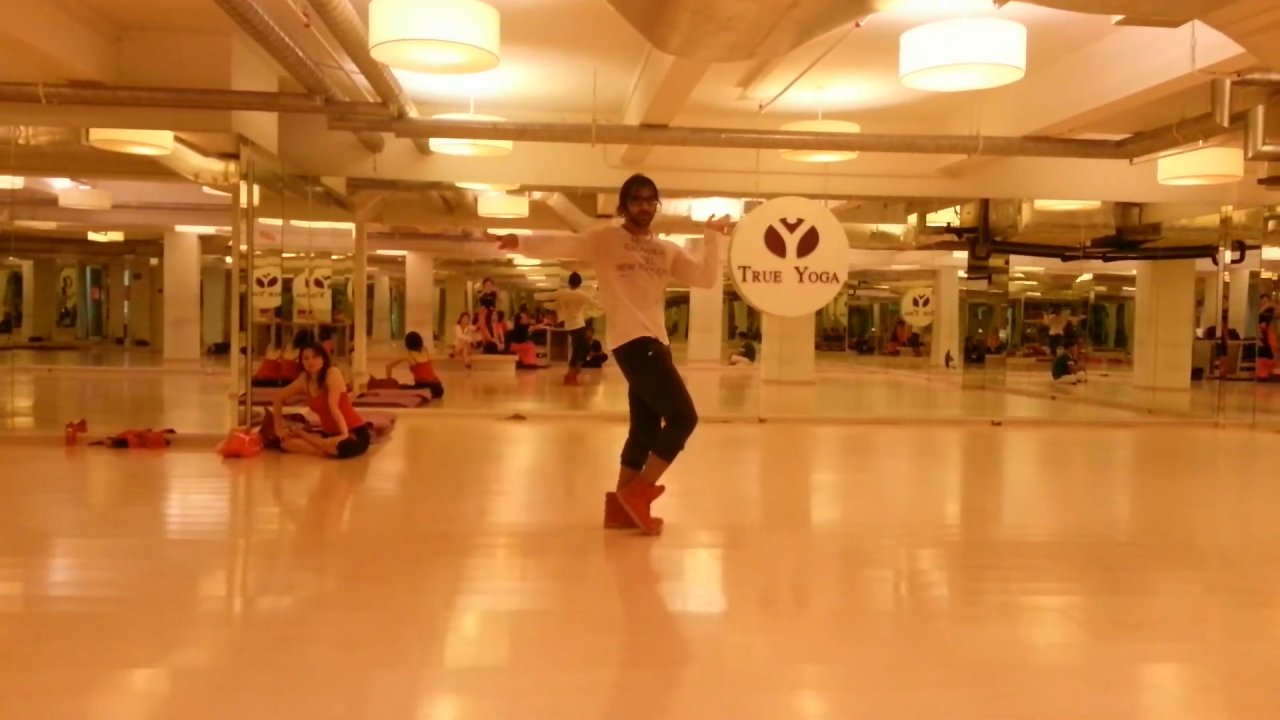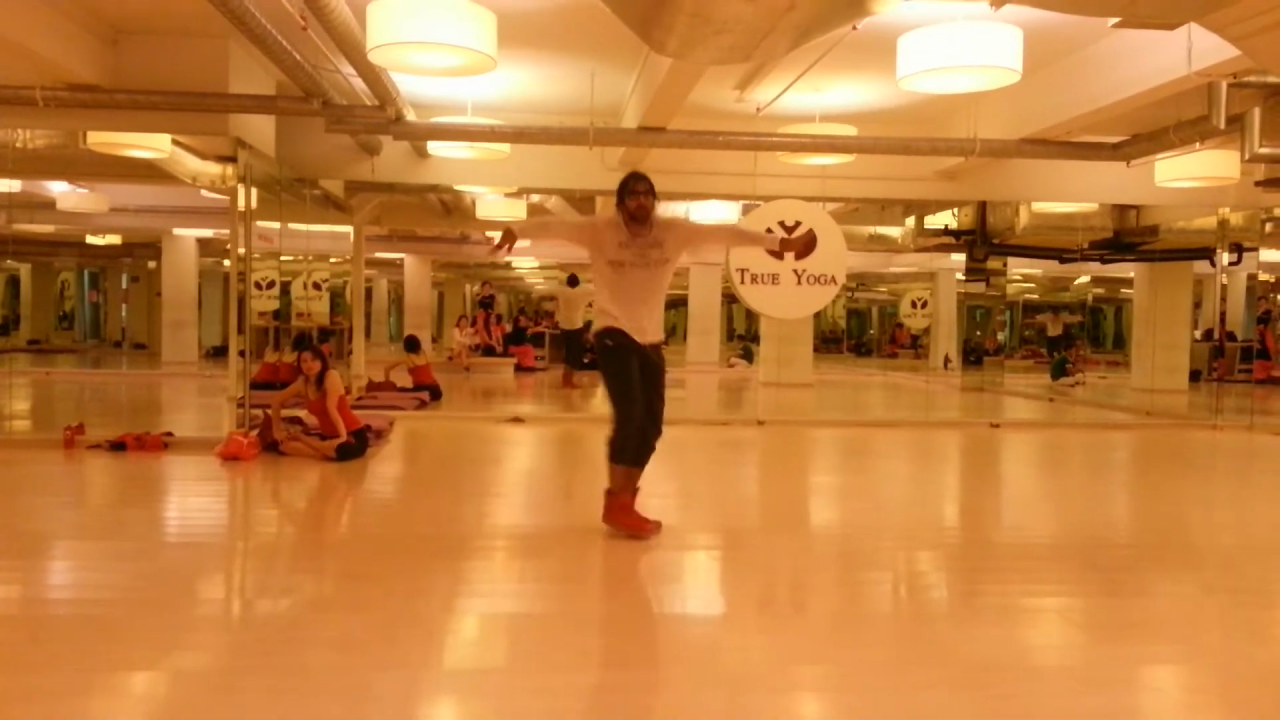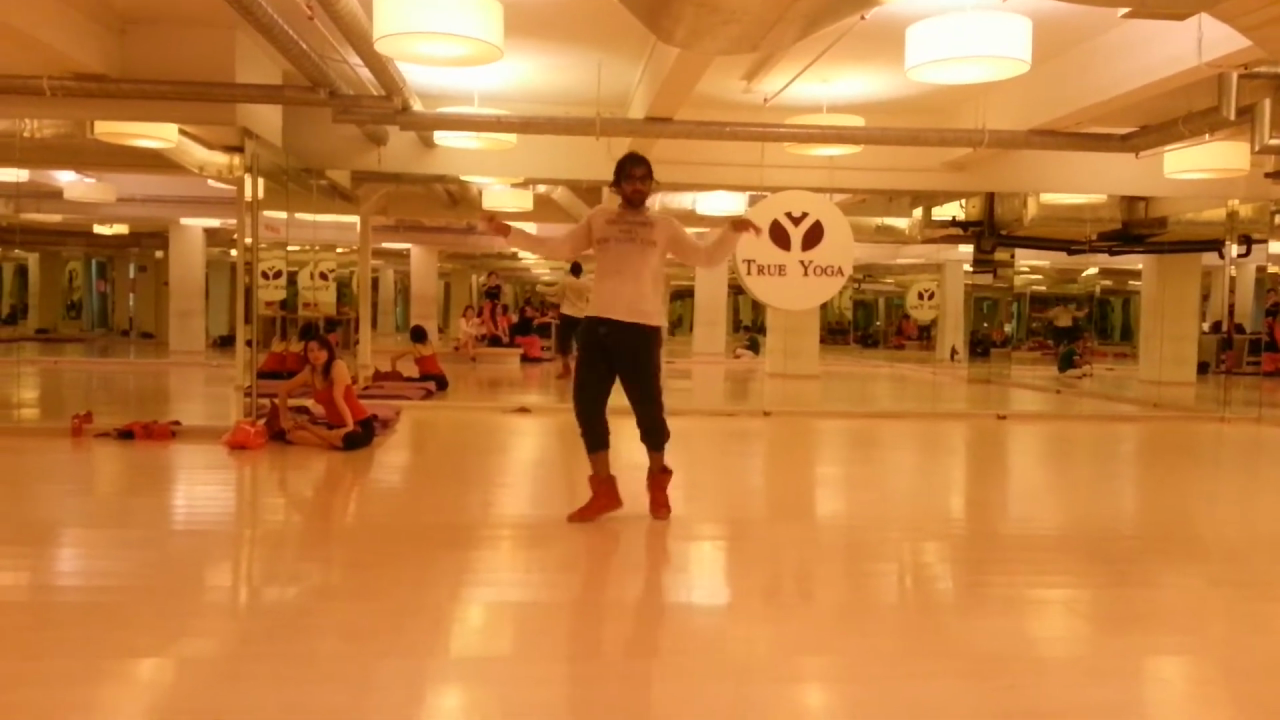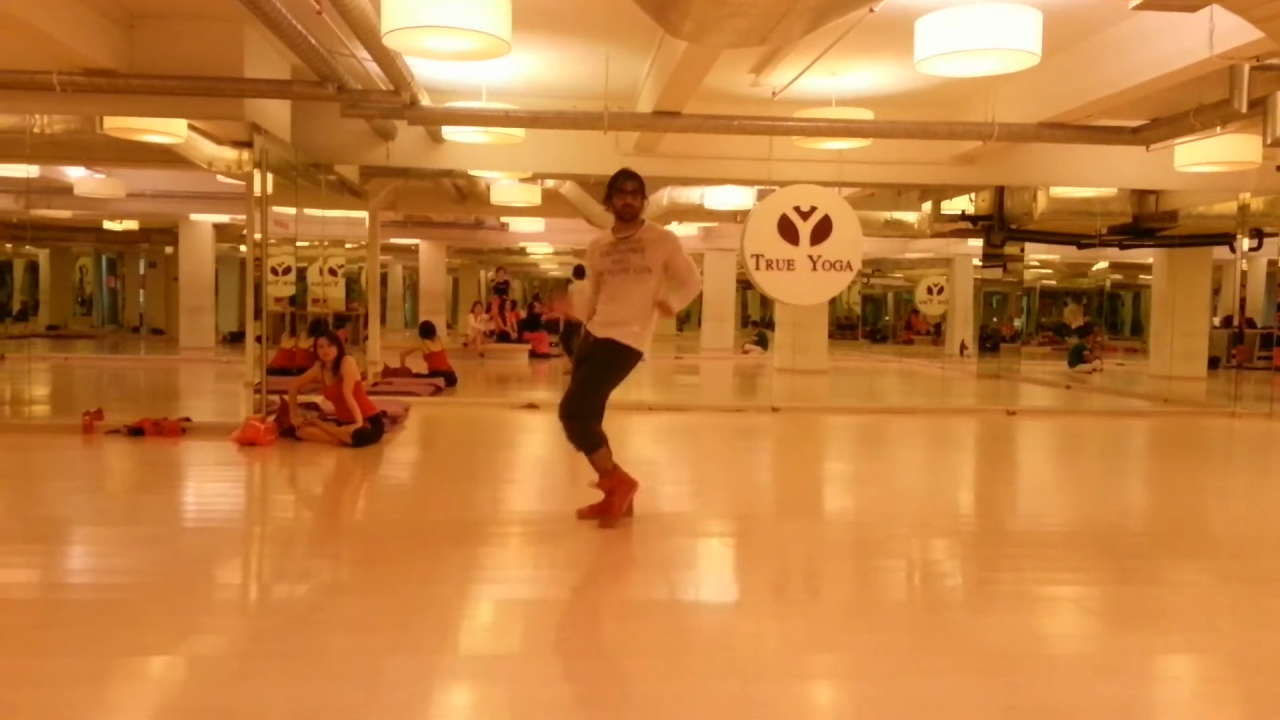
dt=0.3s
person 1, frame 1
left shoulder: (666, 250)
right shoulder: (605, 238)
left elbow: (706, 278)
right elbow: (557, 246)
left wrist: (713, 237)
right wrist: (518, 244)
left hip: (655, 344)
right hip: (632, 343)
left knee: (646, 429)
right knee: (682, 417)
left ankle: (620, 504)
right ankle: (638, 493)
person 1, frame 2
left shoulder: (673, 231)
right shoulder: (601, 228)
left elbow: (723, 233)
right elbow: (553, 226)
left wrist: (770, 241)
right wrist: (517, 231)
left hip: (651, 341)
right hip: (613, 336)
left knee: (649, 427)
right knee: (629, 417)
left ankle: (620, 503)
right ankle: (618, 504)
person 1, frame 3
left shoulder: (664, 226)
right shoulder: (599, 218)
left elbow: (705, 259)
right elbow: (558, 251)
left wrist: (732, 233)
right wrist: (513, 235)
left hip: (640, 326)
right hip: (596, 323)
left knee: (648, 413)
right knee: (587, 409)
left ankle: (658, 476)
right ankle: (604, 491)
person 1, frame 4
left shoulder: (662, 239)
right shoulder: (598, 247)
left elbow: (691, 281)
left wrist: (672, 303)
right wrist: (570, 309)
left hip: (627, 341)
right hip: (594, 337)
left knee: (573, 411)
right knee: (580, 416)
left ankle: (616, 482)
right ankle: (616, 495)
